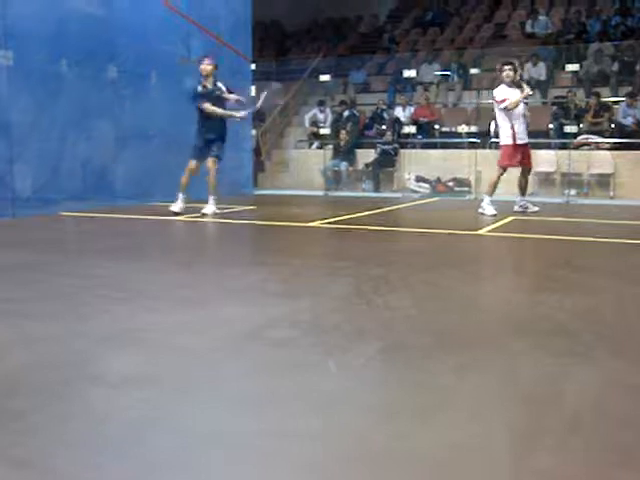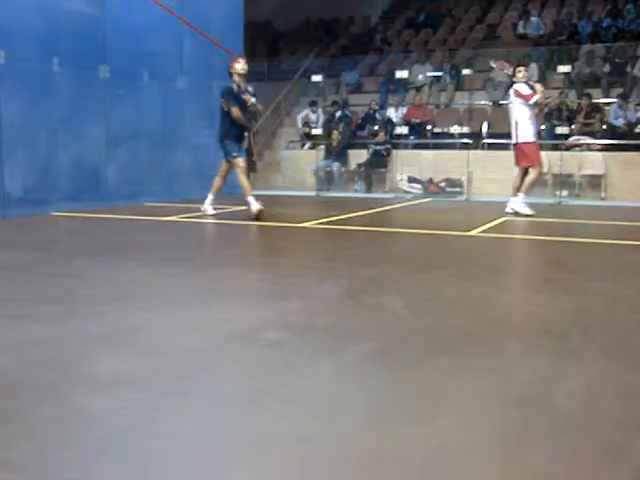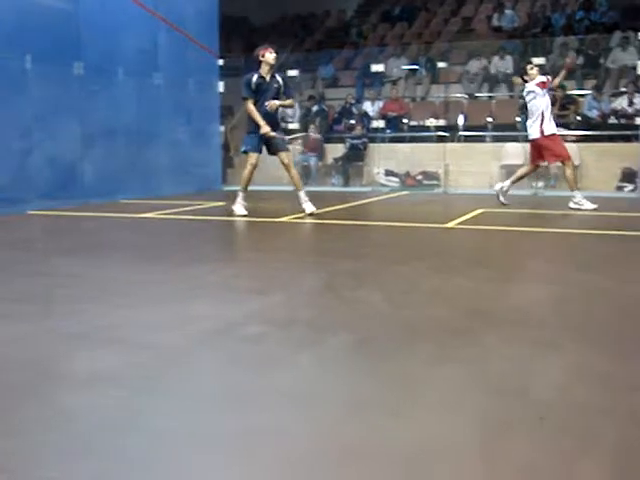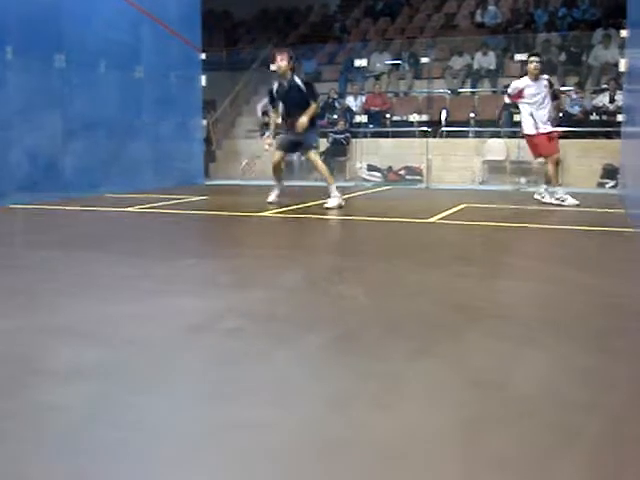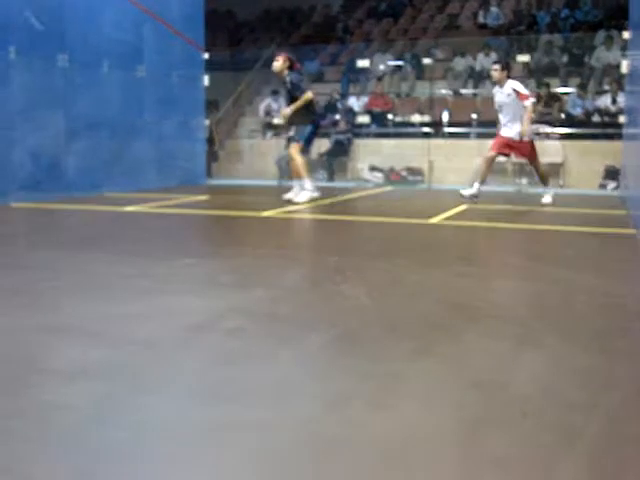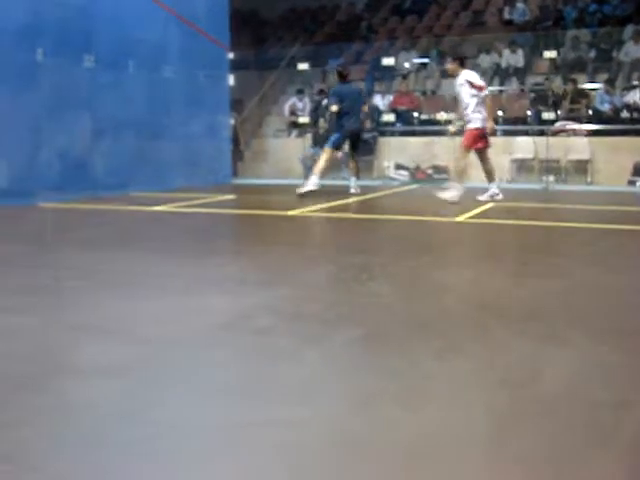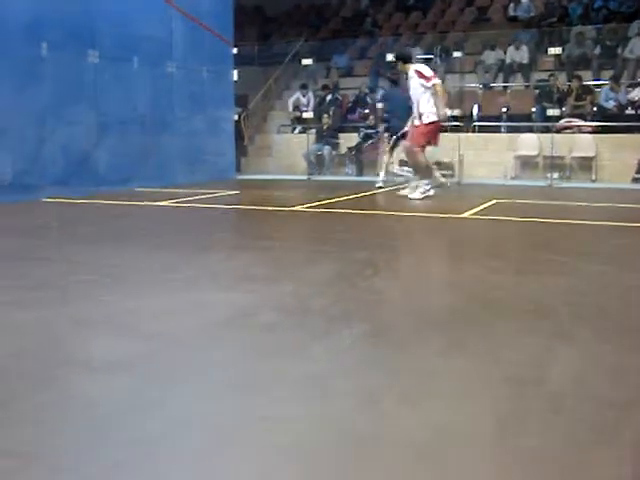
dt=0.4s
person 1, frame 1
left shoulder: (519, 89)
right shoulder: (499, 91)
right elbow: (509, 106)
left wrist: (525, 114)
right wrist: (524, 94)
left hip: (523, 138)
right hip: (509, 139)
left knee: (526, 170)
right knee: (501, 171)
left ankle: (521, 202)
right ankle: (486, 203)
person 1, frame 2
left shoulder: (527, 89)
right shoulder: (517, 88)
left elbow: (535, 108)
right elbow: (538, 100)
right wrist: (539, 91)
left hip: (525, 137)
right hip: (525, 137)
left knee: (523, 171)
right knee: (536, 170)
left ankle: (513, 202)
right ankle: (518, 200)
person 1, frame 3
left shoulder: (531, 88)
right shoulder: (537, 83)
right elbow: (553, 83)
left hip: (536, 133)
right hip: (545, 132)
left knee: (532, 166)
right knee: (568, 162)
left ankle: (504, 186)
right ankle: (576, 199)
person 1, frame 4
left shoulder: (546, 80)
right shoulder: (518, 85)
left elbow: (555, 95)
right elbow: (508, 100)
left hip: (548, 127)
right hip: (533, 130)
left knee: (556, 160)
right knee: (552, 159)
left ankle: (542, 191)
right ankle: (558, 195)
person 1, frame 5
left shoulder: (515, 87)
right shoulder: (496, 91)
left elbow: (529, 105)
left wrist: (526, 124)
left hip: (521, 134)
right hip: (505, 133)
left knee: (535, 165)
right knee: (489, 158)
left ankle: (548, 192)
right ankle: (476, 189)
person 1, frame 6
left shoulder: (469, 77)
right shoulder: (459, 80)
left elbow: (486, 96)
left wrist: (489, 120)
right wrist: (456, 124)
left hip: (477, 123)
right hip: (472, 124)
left knee: (462, 153)
right knee: (483, 157)
left ankle: (457, 189)
right ankle: (494, 190)
person 1, frame 7
left shoulder: (418, 69)
right shoulder: (411, 75)
left elbow: (437, 84)
left wrist: (441, 107)
right wrist: (412, 120)
left hip: (429, 118)
right hip: (420, 119)
left knee: (416, 150)
right knee: (407, 147)
left ankle: (426, 186)
right ankle: (421, 181)
person 2, frame 1
left shoulder: (221, 87)
right shoulder: (198, 91)
left elbow: (241, 100)
right elbow: (209, 109)
left wrist: (234, 97)
right wrist: (234, 114)
left hip: (218, 135)
right hip: (203, 135)
left knee: (211, 167)
right knee: (191, 167)
left ankle: (211, 203)
right ankle: (180, 200)
person 2, frame 2
left shoulder: (249, 90)
right shoulder: (228, 89)
left elbow: (258, 111)
right elbow: (235, 114)
left wrist: (254, 103)
right wrist: (247, 125)
left hip: (239, 137)
right hip: (228, 136)
left knee: (224, 171)
right knee: (241, 167)
left ankle: (208, 203)
right ankle: (252, 204)
person 2, frame 3
left shoulder: (279, 80)
right shoulder: (250, 79)
left elbow: (291, 103)
right elbow: (249, 105)
left wrist: (279, 103)
right wrist: (262, 125)
left hip: (274, 128)
right hip: (256, 128)
left knee: (287, 163)
right knee: (252, 163)
left ankle: (304, 200)
right ankle: (239, 202)
person 2, frame 4
left shoulder: (302, 82)
right shoulder: (275, 88)
left elbow: (315, 103)
right elbow: (274, 112)
left wrist: (305, 118)
right wrist: (270, 135)
left hip: (307, 127)
right hip: (289, 129)
left knee: (313, 158)
right knee: (276, 161)
left ankle: (335, 195)
right ankle: (278, 189)
person 2, frame 5
left shoulder: (292, 79)
right shoulder: (288, 80)
left elbow: (309, 95)
left wrist: (291, 109)
right wrist: (294, 126)
left hip: (308, 121)
right hip: (301, 123)
left knee: (294, 152)
right knee: (294, 154)
left ankle: (309, 188)
right ankle: (298, 189)
person 2, frame 6
left shoulder: (335, 90)
right shoulder: (358, 90)
left elbow: (334, 109)
right elbow: (364, 109)
left hip: (342, 127)
right hip: (357, 127)
left knee: (326, 154)
right knee: (353, 157)
left ankle: (312, 183)
right ankle: (354, 185)
person 2, frame 7
left shoulder: (386, 94)
right shoulder: (406, 94)
left elbow: (382, 109)
right elbow: (413, 110)
left hip: (394, 126)
left knee: (389, 153)
left ankle: (381, 179)
